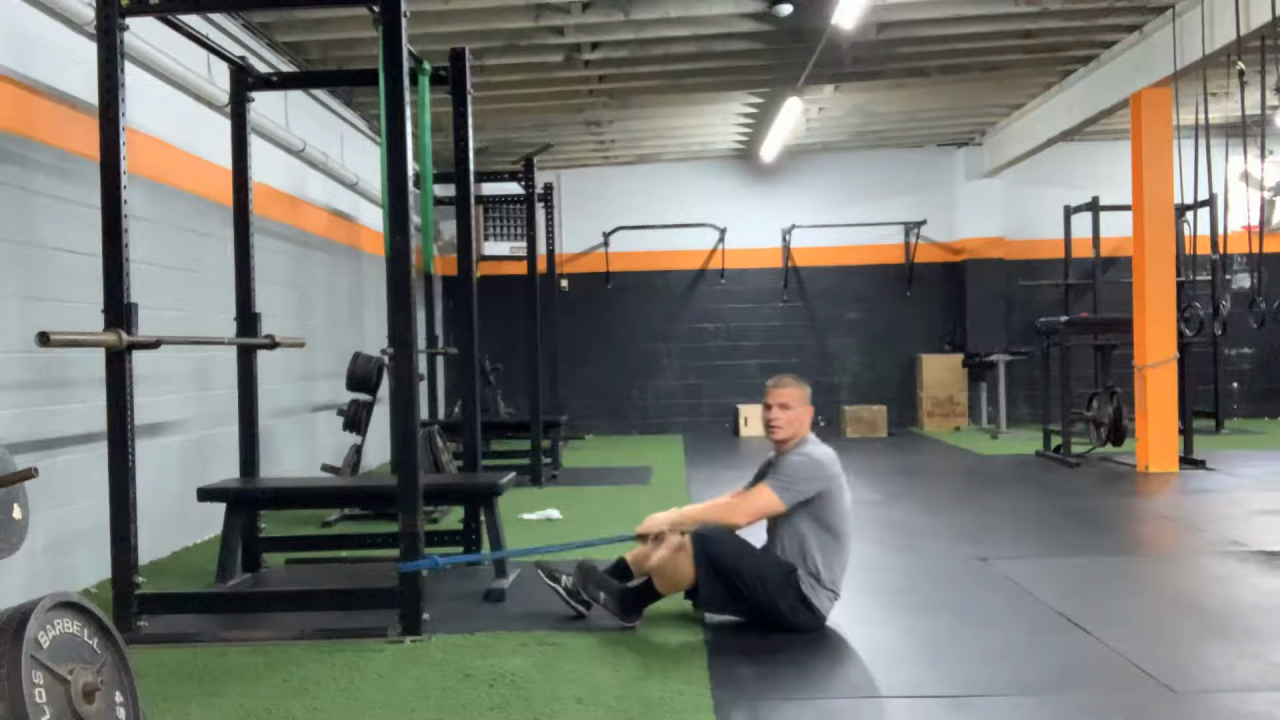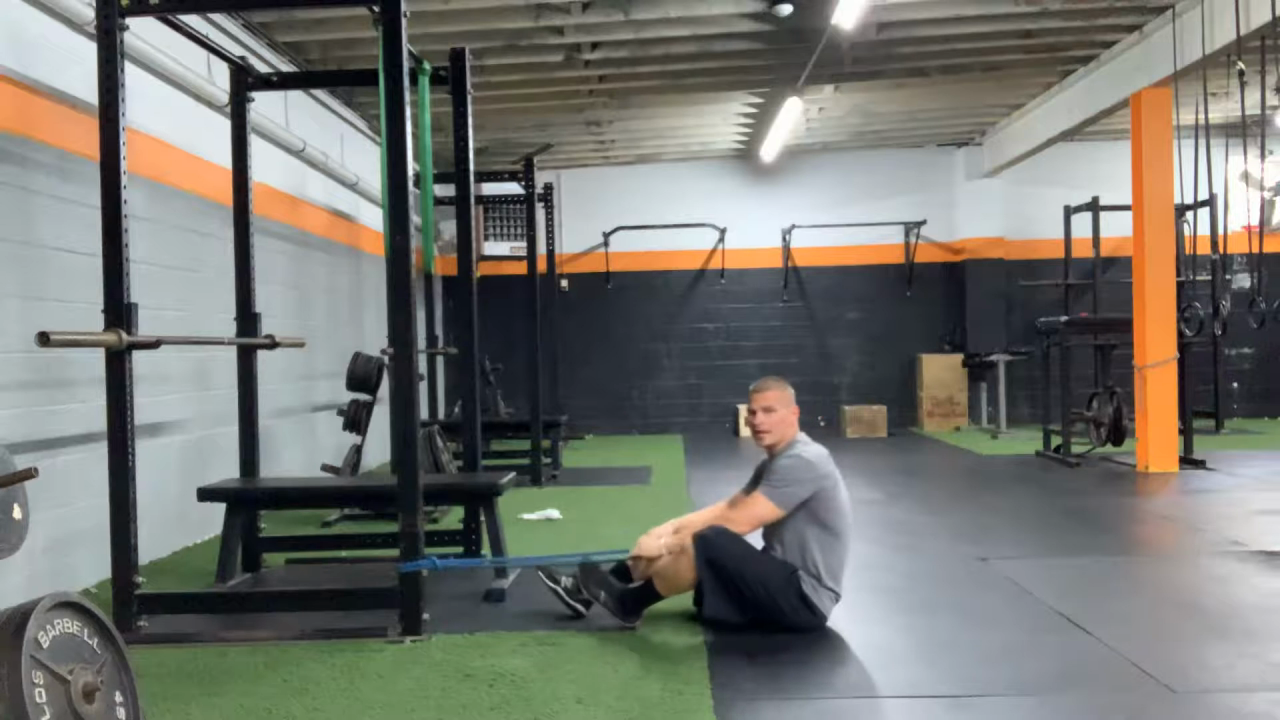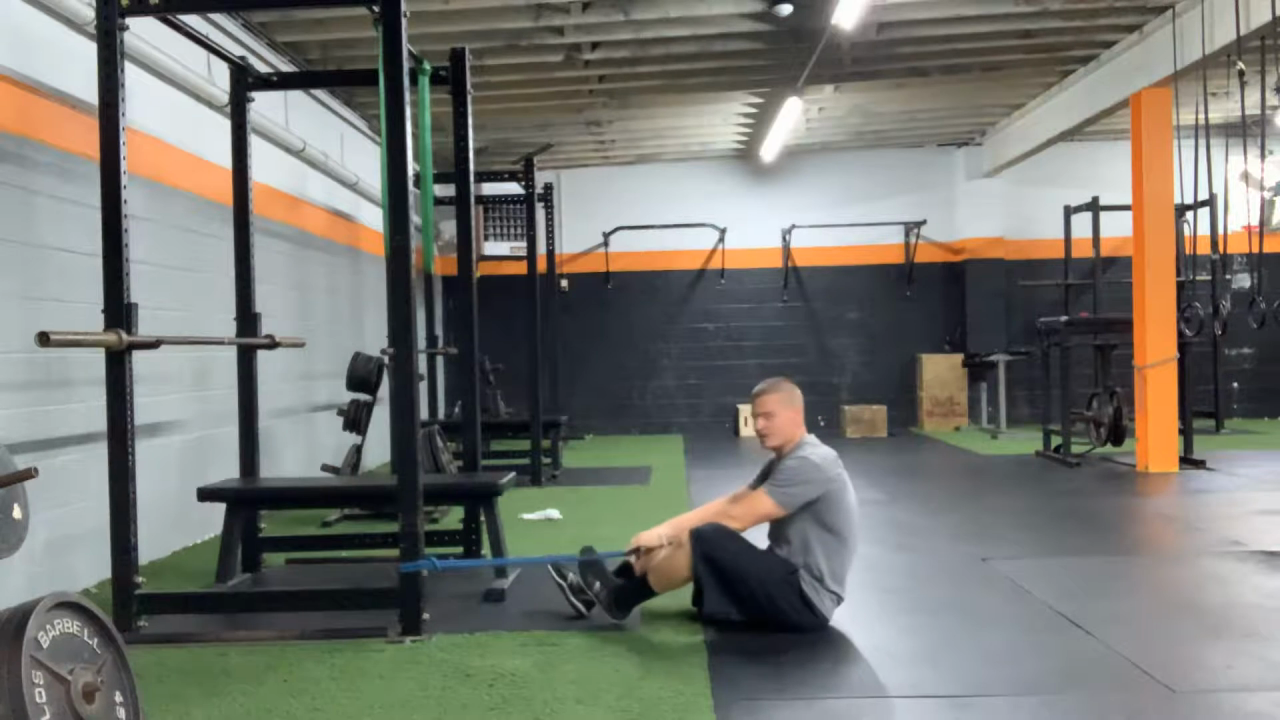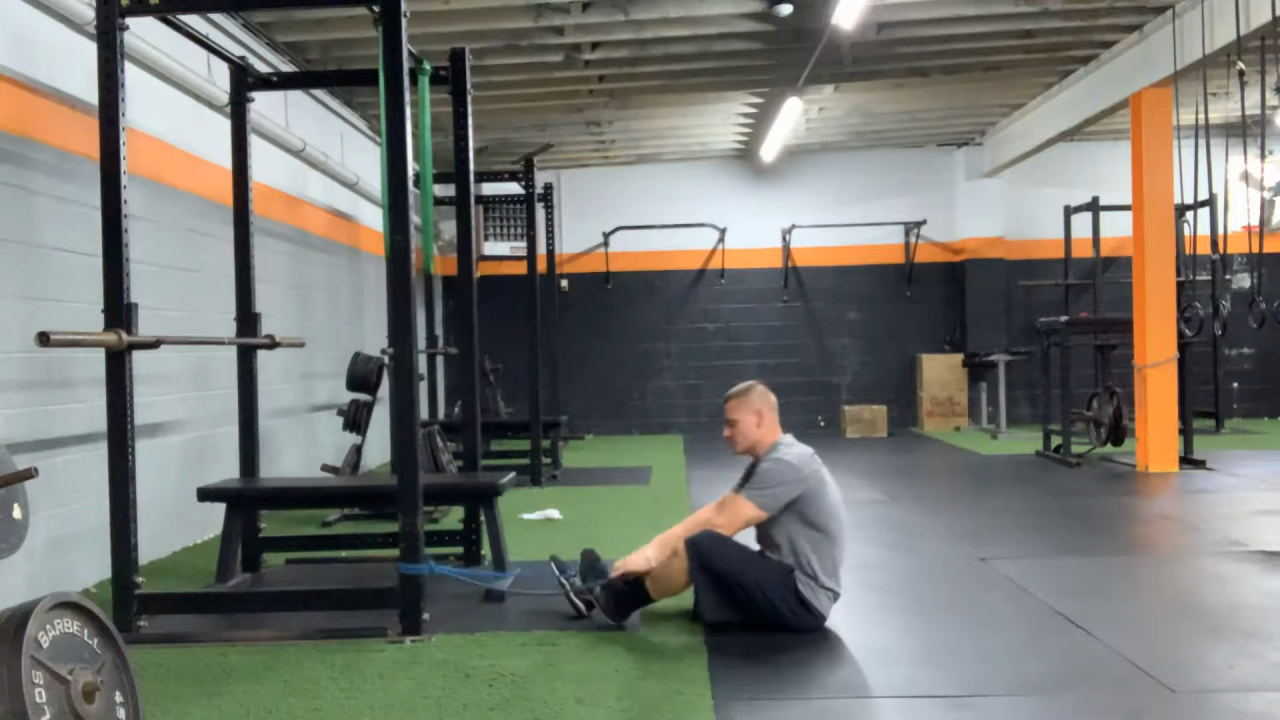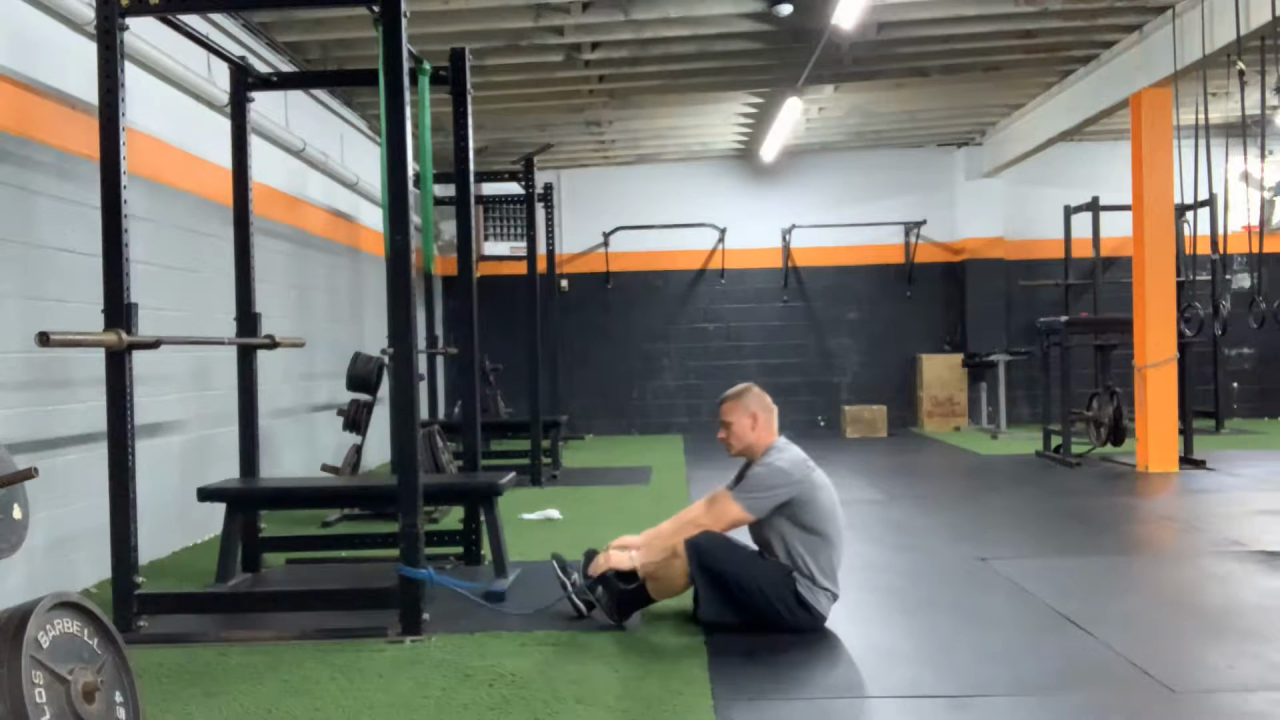
dt=0.4s
person 1, frame 1
left shoulder: (811, 461)
right shoulder: (779, 461)
left elbow: (739, 513)
right elbow: (734, 503)
left wrist: (671, 517)
right wrist: (674, 519)
left hip: (802, 600)
right hip: (784, 579)
left knee: (705, 541)
right knee: (677, 538)
left ankle: (627, 603)
right ankle: (585, 590)
person 1, frame 2
left shoulder: (803, 462)
right shoulder: (776, 462)
left elbow: (738, 523)
right elbow: (728, 508)
left wrist: (665, 545)
right wrist: (670, 529)
left hip: (805, 600)
right hip: (783, 579)
left knee: (706, 542)
right knee: (681, 541)
left ankle: (627, 603)
right ankle: (584, 591)
person 1, frame 3
left shoulder: (810, 464)
right shoulder: (785, 461)
left elbow: (738, 517)
right elbow: (730, 503)
left wrist: (664, 535)
right wrist: (666, 529)
left hip: (806, 600)
right hip: (789, 579)
left knee: (703, 539)
right knee: (684, 540)
left ankle: (619, 599)
right ankle: (592, 591)
person 1, frame 4
left shoulder: (787, 464)
right shoulder: (770, 462)
left elbow: (722, 524)
right elbow: (716, 510)
left wrist: (651, 557)
right wrist: (654, 547)
left hip: (803, 601)
right hip: (785, 579)
left knee: (699, 547)
right knee: (684, 544)
left ankle: (618, 602)
right ankle: (597, 591)
person 1, frame 5
left shoulder: (779, 468)
right shoulder: (765, 462)
left elbow: (706, 523)
right elbow: (707, 507)
left wrist: (634, 558)
right wrist: (642, 539)
left hip: (802, 601)
right hip: (786, 579)
left knee: (697, 547)
right knee: (683, 542)
left ankle: (620, 603)
right ankle: (596, 587)
